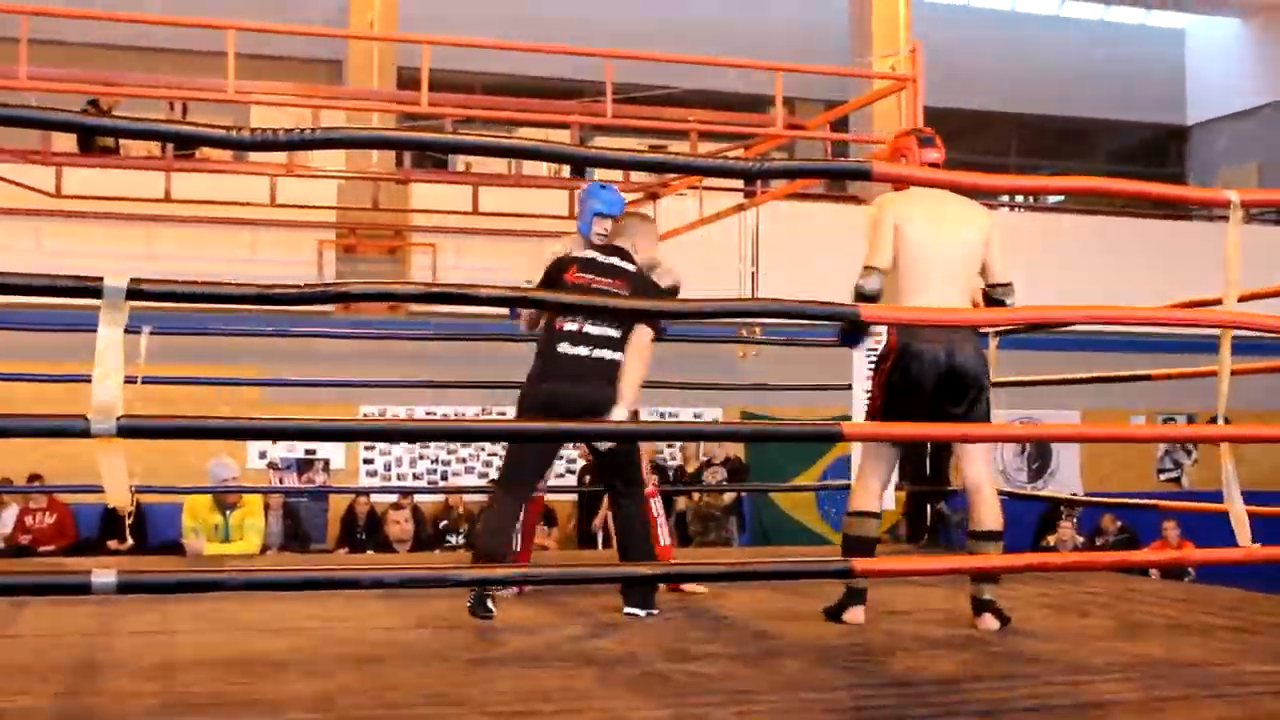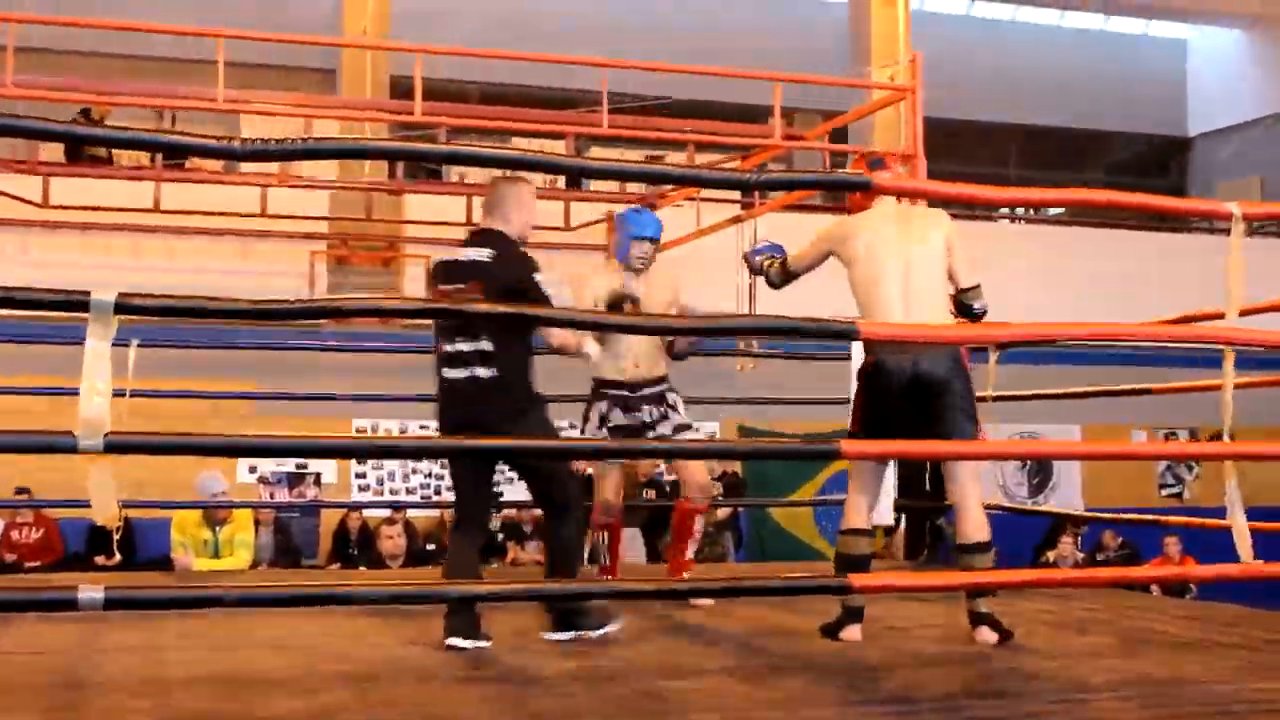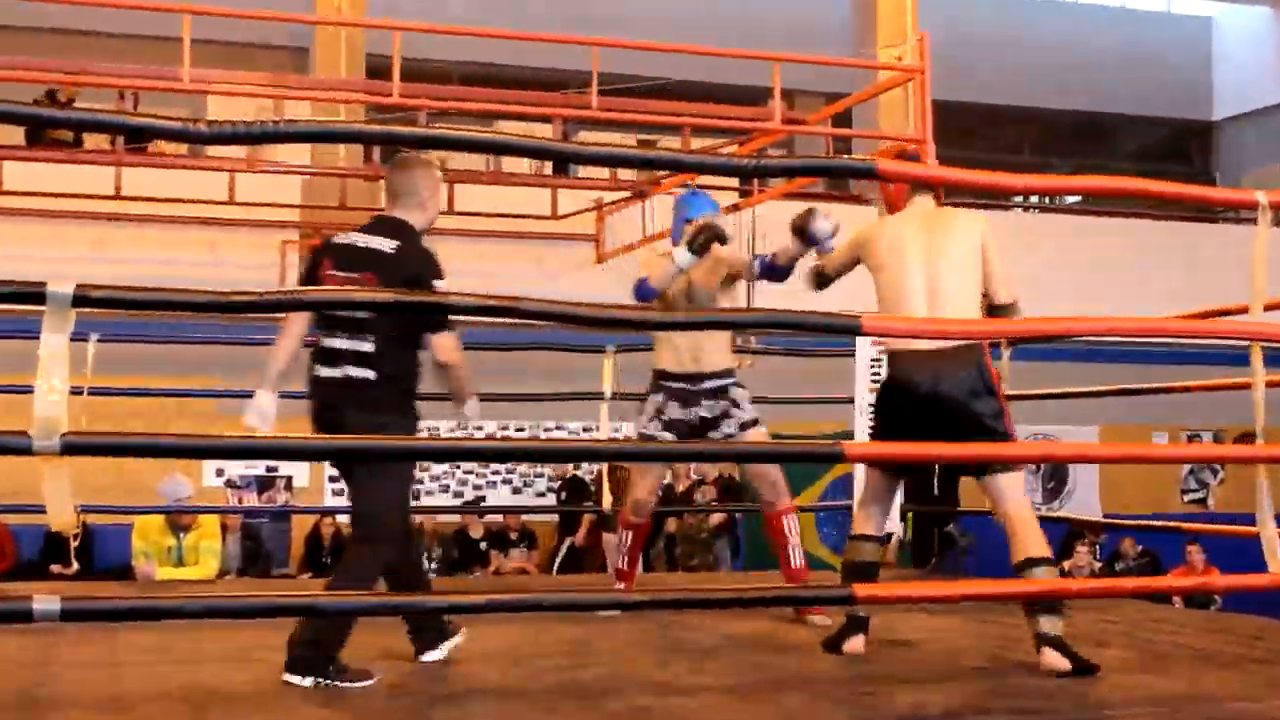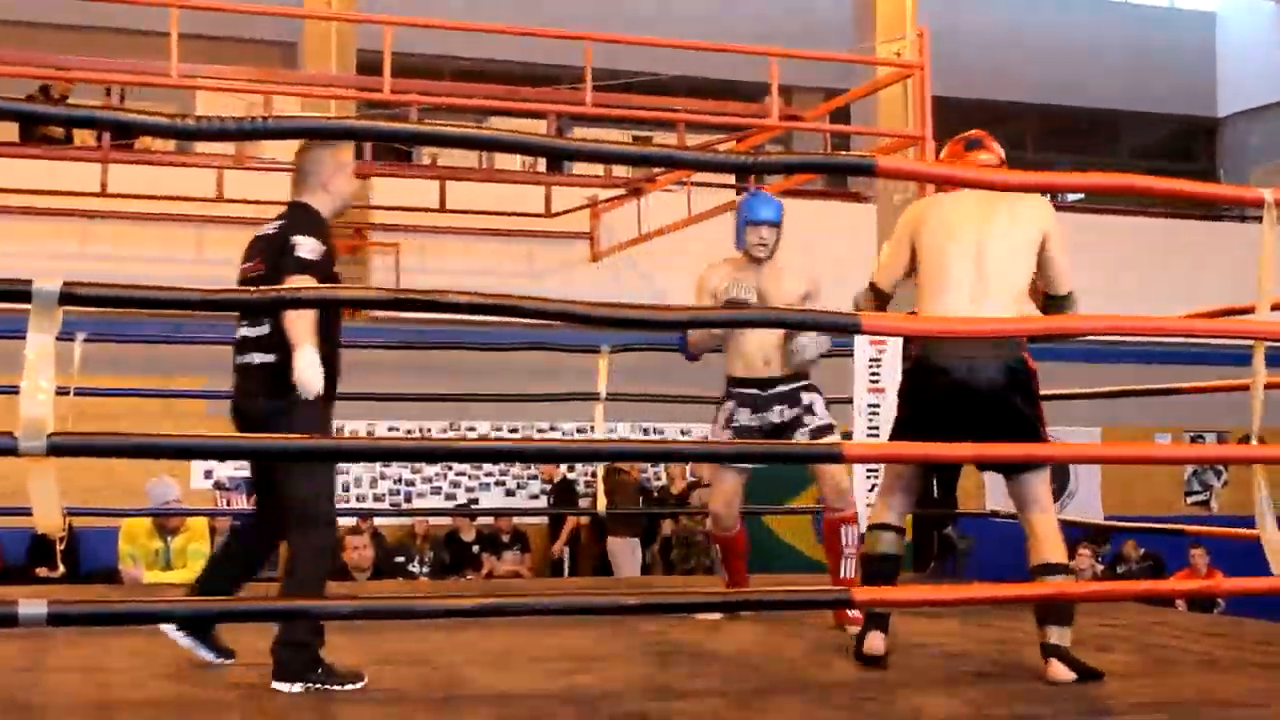
dt=0.4s
person 1, frame 1
left shoulder: (891, 205)
right shoulder: (977, 214)
left elbow: (873, 281)
right elbow: (1002, 297)
left wrist: (855, 322)
left hip: (911, 346)
right hip: (965, 349)
left knee: (872, 475)
right knee: (979, 479)
left ankle: (854, 596)
right ankle: (986, 603)
person 1, frame 2
left shoulder: (847, 230)
right shoulder: (938, 221)
left elbow: (784, 272)
right elbow: (973, 303)
left wrist: (760, 263)
left hip: (886, 362)
right hip: (942, 357)
left knee: (861, 492)
right knee: (965, 491)
left ankle: (851, 615)
right ankle: (983, 616)
person 1, frame 3
left shoulder: (874, 235)
right shoulder: (971, 223)
left elbow: (823, 272)
right elbow: (1006, 312)
left wrist: (818, 249)
left hip: (908, 378)
right hip: (967, 373)
left knee: (872, 504)
right knee: (1017, 511)
left ankle: (854, 627)
right ankle: (1051, 640)
person 1, frame 4
left shoulder: (923, 212)
right shoulder: (1035, 210)
left elbow: (871, 303)
right elbow: (1063, 306)
left hip: (933, 361)
right hip: (1002, 363)
left knee: (895, 493)
right knee: (1039, 512)
left ankle: (875, 628)
right ankle: (1058, 650)
person 2, frame 1
left shoulder: (565, 266)
right shoulder: (645, 286)
left elbow: (530, 320)
right elbow: (640, 347)
right wrist: (622, 409)
left hip: (548, 391)
right hip: (604, 396)
left knee: (513, 487)
right knee: (628, 495)
left ankle: (485, 579)
right ankle: (640, 595)
person 2, frame 2
left shoulder: (444, 266)
right shoulder: (515, 264)
right elbow: (554, 336)
right wrist: (587, 345)
left hip: (457, 410)
right hip: (512, 409)
left knee: (471, 518)
right knee: (565, 504)
left ankle: (461, 623)
right ankle: (567, 614)
person 2, frame 3
left shoulder: (333, 247)
right shoulder: (416, 260)
left elbow: (296, 321)
right elbow: (445, 351)
left wrist: (267, 390)
right wrist: (466, 399)
left hip: (329, 407)
right hip: (381, 414)
left knee: (387, 518)
right knee: (379, 534)
left ankle: (429, 631)
right ankle: (311, 655)
person 2, frame 4
left shoulder: (266, 238)
right shoulder: (309, 233)
right elbow: (298, 293)
right wrist: (307, 353)
left hip: (253, 395)
right hip: (292, 400)
left knee: (271, 515)
right knee: (313, 526)
left ankle: (195, 619)
right ankle: (298, 662)
person 3, frame 1
left shoulder: (626, 257)
right shoulder: (556, 253)
left elbow: (648, 311)
right elbow: (523, 311)
left wrist: (659, 294)
left hip: (609, 370)
right hip: (562, 368)
left knee: (635, 465)
right knee: (533, 470)
right ankle: (519, 547)
person 3, frame 2
left shoulder: (668, 288)
right shoulder: (594, 281)
left elbow: (678, 353)
left wrist: (684, 338)
right wrist: (608, 311)
left hip: (657, 394)
right hip: (611, 397)
left knee: (699, 484)
right knee: (609, 499)
left ankle: (680, 573)
right ankle: (608, 577)
person 3, frame 3
left shoulder: (727, 261)
right shoulder: (659, 263)
left elbow: (769, 268)
right elbow: (644, 292)
left wrist: (800, 244)
right wrist: (687, 254)
left hip: (723, 389)
right hip: (671, 392)
left knee: (774, 485)
right knee: (640, 497)
left ankle: (800, 591)
right ankle: (623, 585)
person 3, frame 4
left shoulder: (800, 277)
right shoulder: (714, 277)
left elbow: (823, 332)
right elbow: (691, 347)
left wrist: (814, 343)
left hip: (796, 393)
right hip: (743, 399)
left knee: (839, 491)
right knee: (721, 511)
left ankle: (845, 601)
right ankle: (736, 590)
